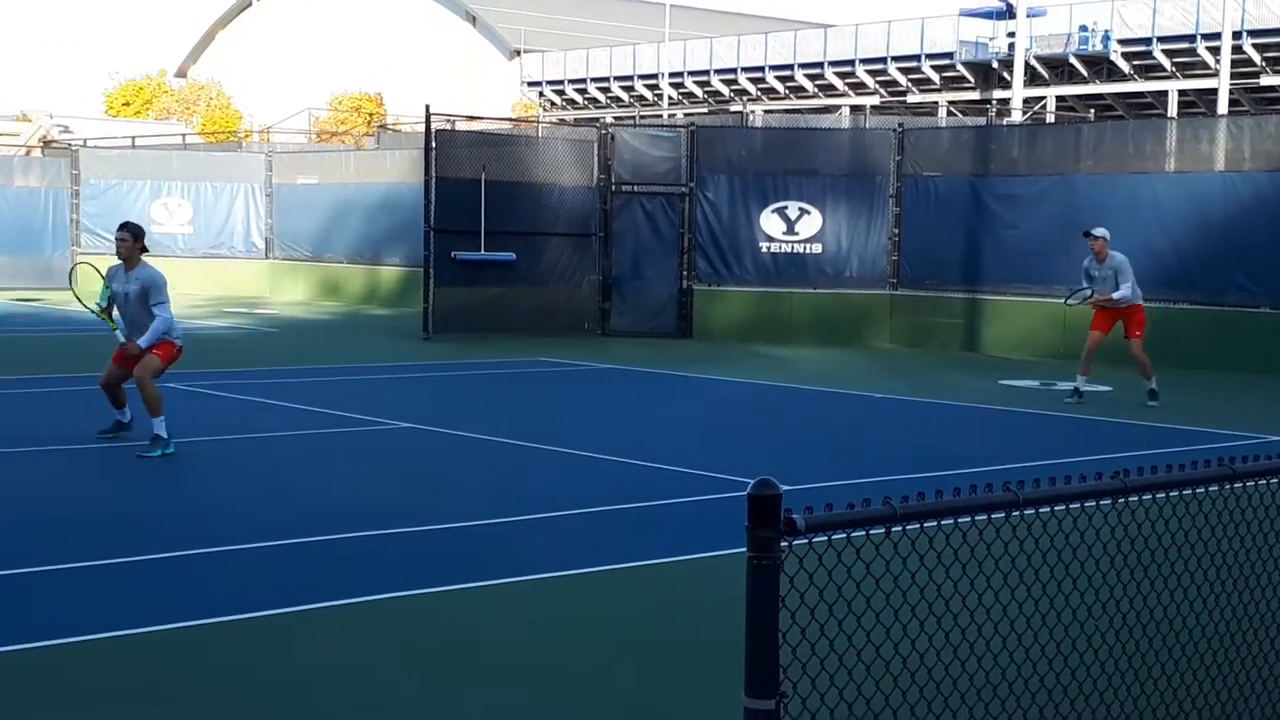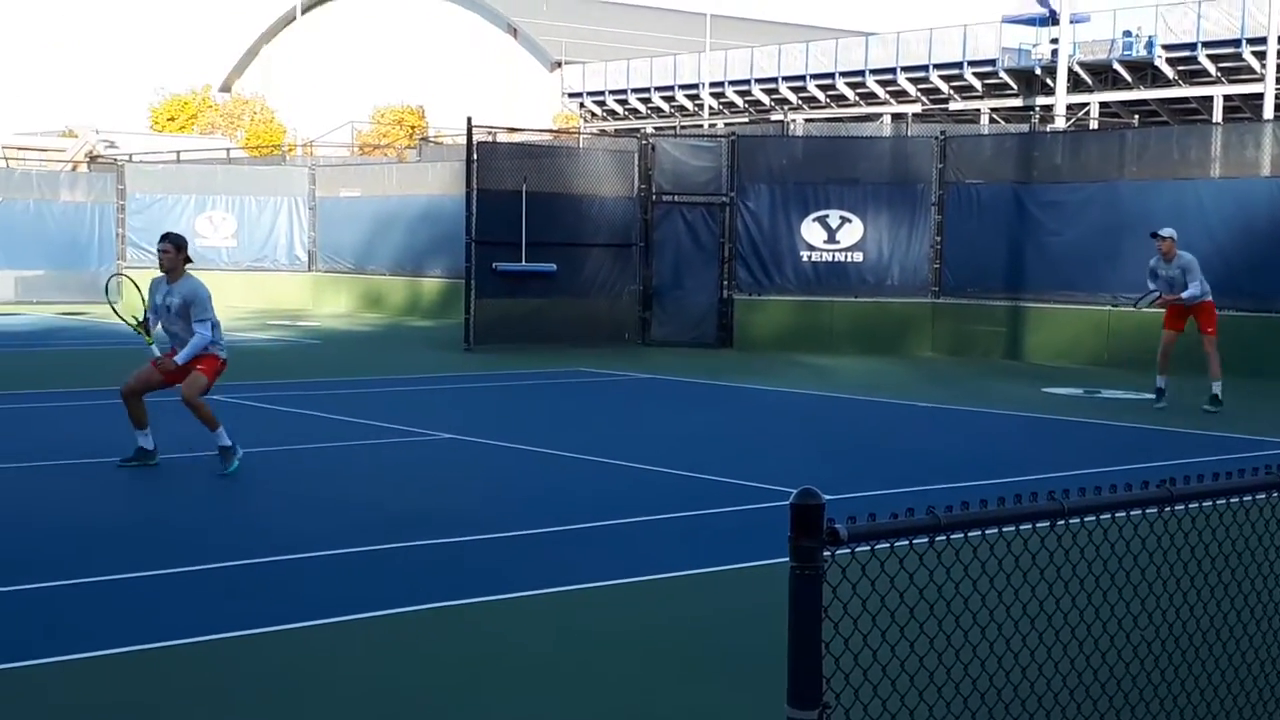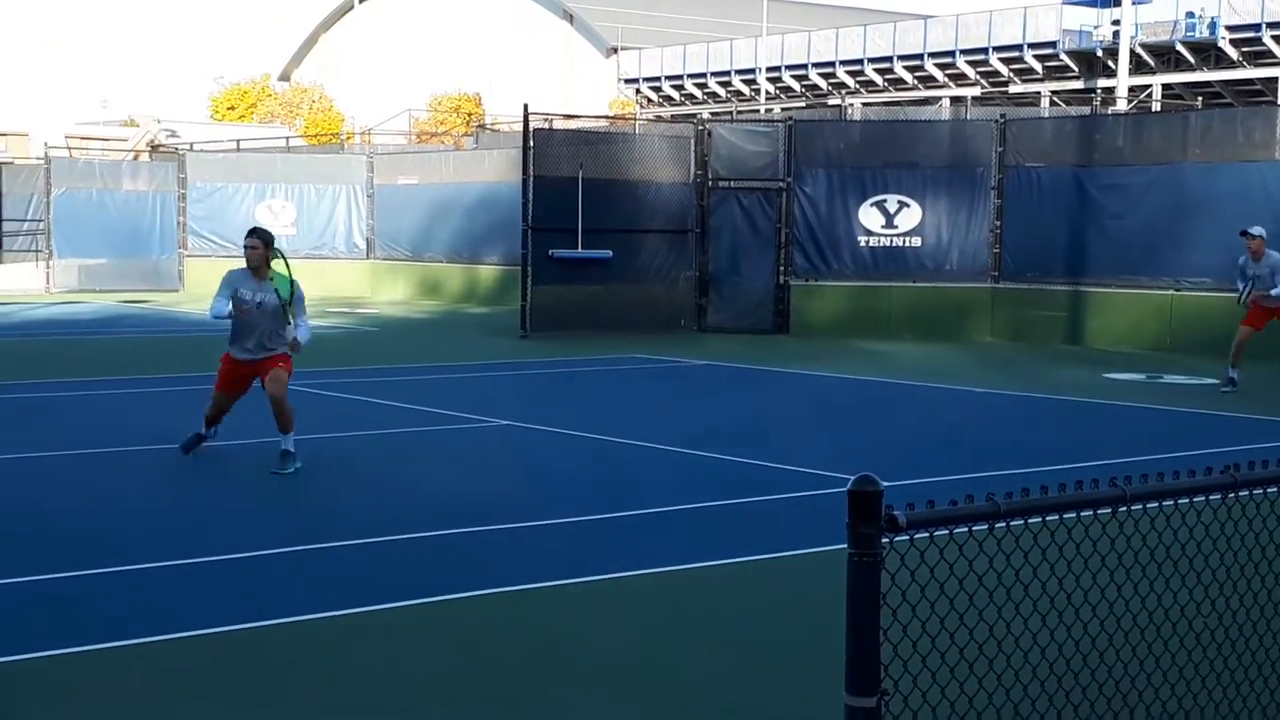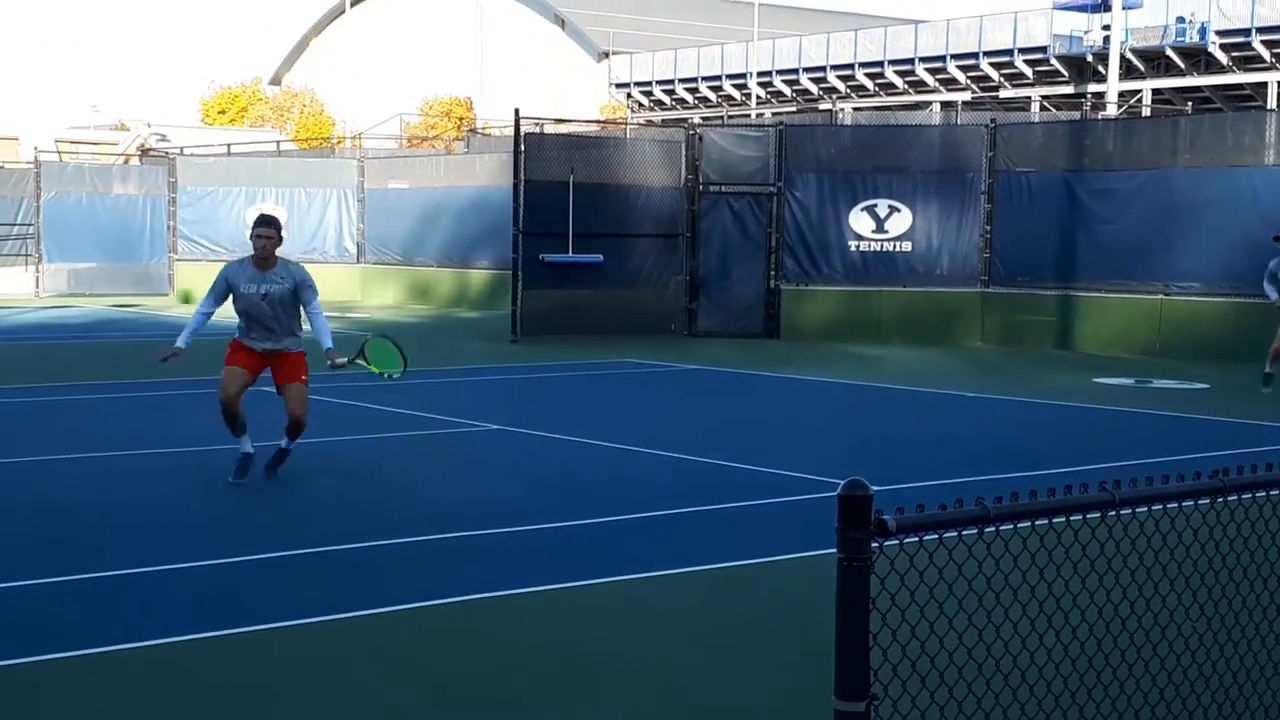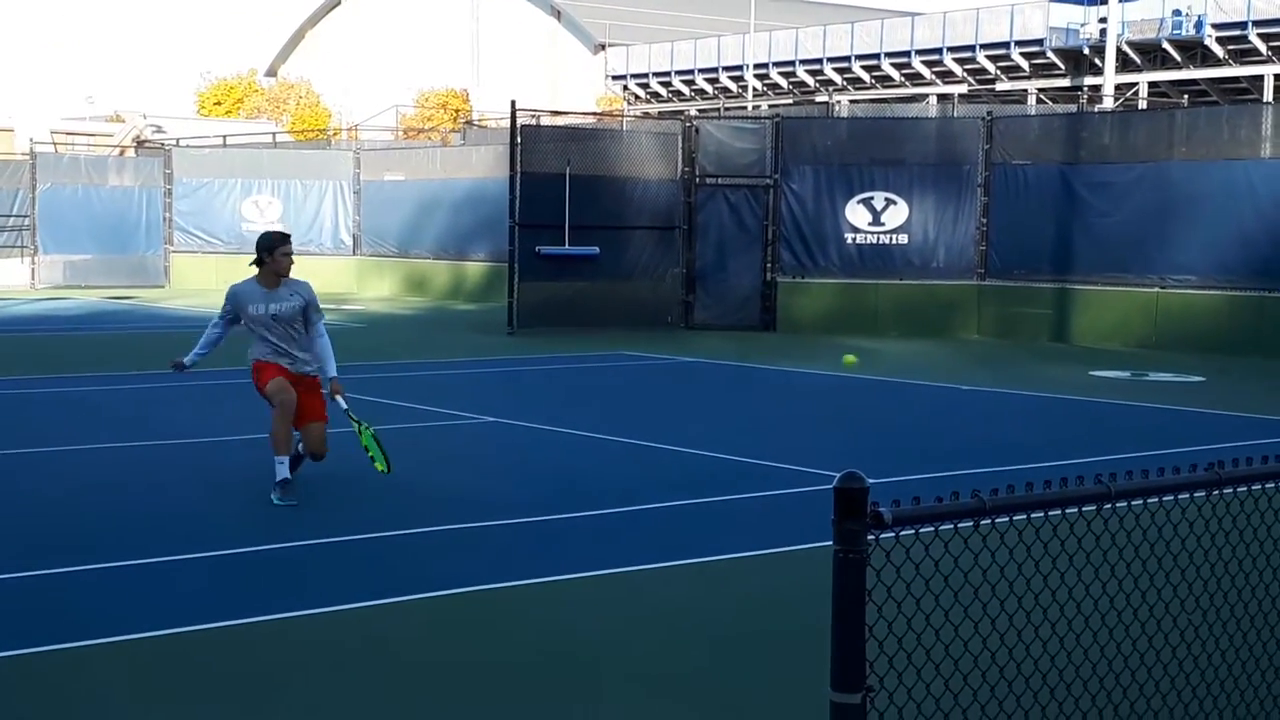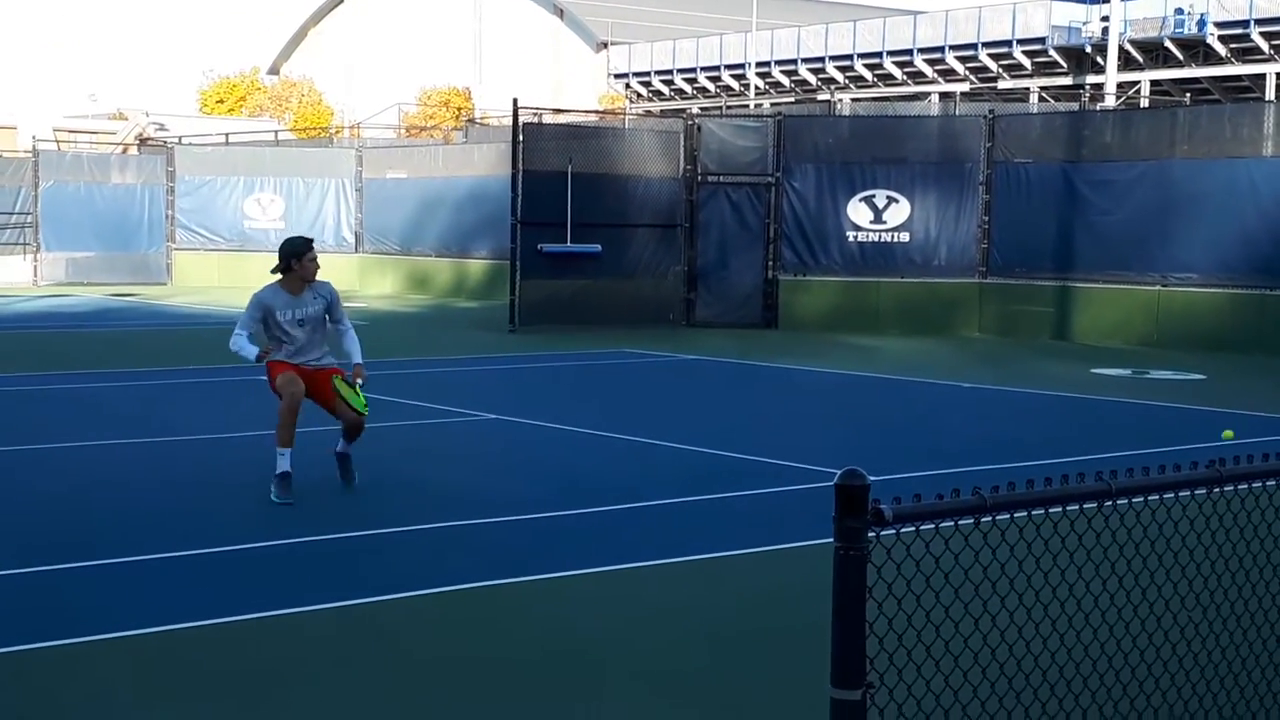
dt=0.2s
person 1, frame 1
left shoulder: (152, 277)
right shoulder: (112, 273)
left elbow: (164, 319)
right elbow: (111, 306)
left wrist: (141, 345)
right wrist: (106, 313)
left hip: (164, 342)
right hip: (136, 341)
left knee: (141, 375)
right knee: (107, 381)
left ankle: (161, 437)
right ankle: (124, 420)
person 1, frame 2
left shoulder: (196, 290)
right shoulder: (156, 285)
left elbow: (204, 336)
right elbow: (151, 320)
left wrist: (177, 361)
right wrist: (145, 327)
left hip: (207, 356)
right hip: (177, 355)
left knee: (188, 394)
right knee: (129, 389)
left ankle: (227, 447)
right ankle: (146, 450)
person 1, frame 3
right shoulder: (233, 278)
left elbow: (302, 322)
right elbow: (214, 311)
left wrist: (298, 339)
right wrist: (231, 311)
left hip: (274, 356)
right hip: (237, 356)
left knee: (277, 392)
right knee: (216, 412)
left ankle: (288, 452)
right ankle: (206, 431)
person 1, frame 4
left shoulder: (296, 273)
right shoulder: (232, 271)
left elbow: (315, 312)
right elbow: (206, 309)
left wrist: (328, 348)
right wrist: (181, 343)
left hip: (287, 350)
right hip: (247, 347)
left knee: (298, 416)
right knee: (226, 398)
left ankle: (284, 448)
right ankle: (245, 450)
person 1, frame 5
left shoulder: (302, 290)
right shoulder: (240, 293)
left elbow: (319, 335)
right elbow: (217, 329)
left wrist: (332, 376)
right wrist: (190, 359)
left hip: (307, 373)
right hip: (267, 367)
left knee: (317, 450)
right knee: (287, 398)
left ankle: (299, 449)
right ankle: (282, 480)
person 1, frame 6
left shoulder: (324, 291)
right shoulder: (264, 299)
left elbow: (344, 327)
right elbow: (237, 339)
left wrist: (357, 363)
right wrist: (255, 353)
left hip: (321, 365)
right hip: (283, 366)
left knee: (355, 419)
right knee: (294, 391)
left ankle: (342, 450)
right ankle: (282, 474)
